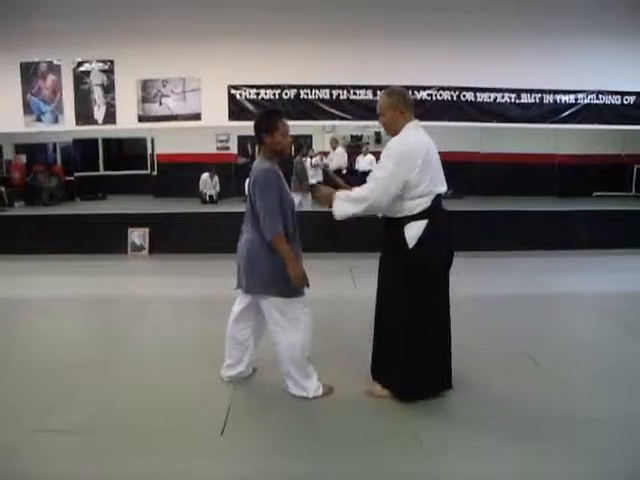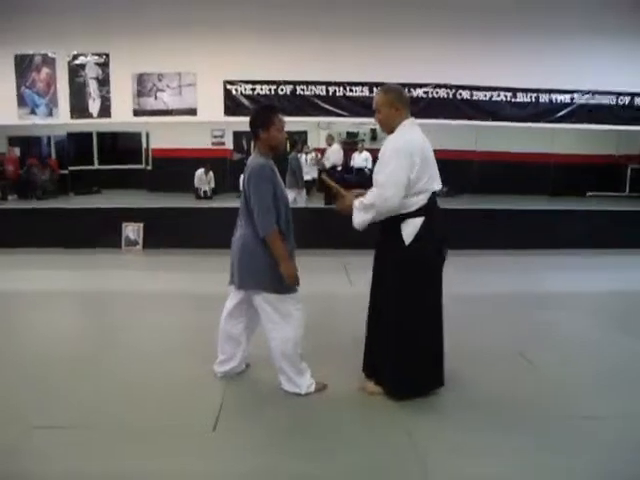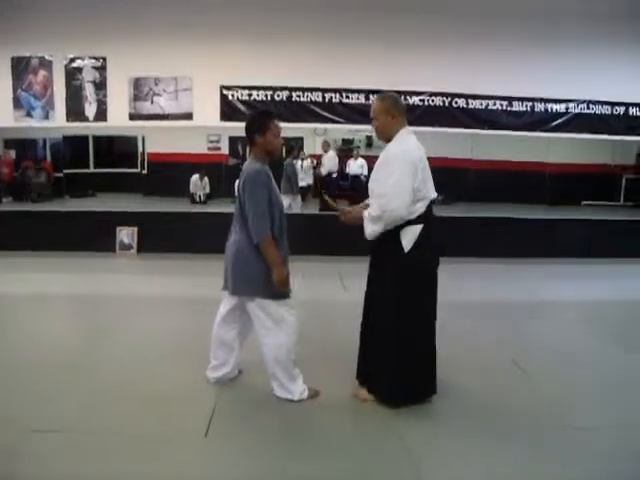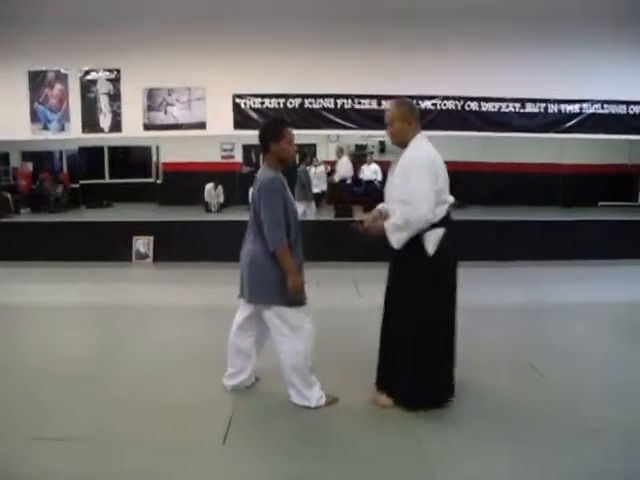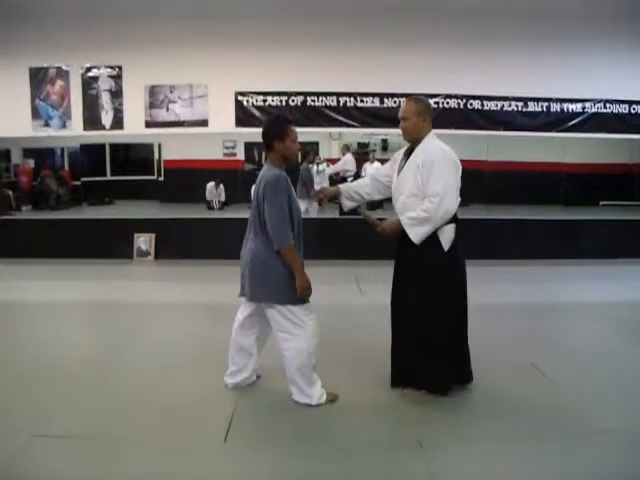
dt=0.1s
person 1, frame 1
left shoulder: (403, 146)
right shoulder: (419, 140)
left elbow: (378, 193)
left wrist: (335, 198)
left hip: (413, 235)
right hip: (427, 231)
left knee: (405, 310)
right knee: (425, 308)
left ankle: (403, 381)
right ankle: (429, 375)
person 1, frame 2
left shoulder: (399, 143)
right shoulder: (413, 137)
left elbow: (388, 198)
left wrist: (355, 205)
right wrist: (364, 198)
left hip: (408, 234)
right hip: (418, 229)
left knee: (399, 307)
right knee: (415, 305)
left ankle: (397, 378)
right ankle: (418, 372)
person 1, frame 3
left shoulder: (398, 152)
right shoulder: (407, 146)
left elbow: (394, 206)
left wrist: (361, 216)
right wrist: (366, 206)
left hip: (406, 241)
right hip: (413, 237)
left knee: (394, 314)
right knee: (408, 312)
left ankle: (390, 386)
right ankle: (412, 380)
person 1, frame 4
left shoulder: (418, 158)
right shoulder: (416, 154)
left elbow: (418, 212)
right elbow: (402, 200)
left wrist: (385, 227)
right wrist: (379, 213)
left hip: (424, 246)
right hip: (420, 243)
left knee: (415, 319)
right knee: (417, 316)
left ankle: (406, 389)
right ankle: (422, 383)
person 1, frame 5
left shoulder: (438, 155)
right shoulder: (408, 154)
left elbow: (441, 205)
right elbow: (379, 183)
left wrist: (402, 223)
right wrist: (340, 191)
left hip: (432, 243)
right hip: (415, 239)
left knee: (430, 312)
right knee: (415, 309)
left ankle: (437, 377)
right ankle: (420, 372)
person 2, frame 1
left shoulder: (264, 169)
right shoulder: (267, 173)
right elbow: (272, 226)
left wrist: (289, 258)
right wrist: (292, 262)
left hip: (254, 257)
right hip: (268, 260)
left knee: (246, 314)
right knee: (294, 321)
left ankle: (235, 368)
right ankle: (305, 385)
person 2, frame 2
left shoulder: (258, 164)
right shoulder: (263, 168)
right elbow: (265, 222)
left wrist: (281, 256)
right wrist: (284, 260)
left hip: (247, 252)
right hip: (262, 256)
left knee: (239, 310)
right knee: (286, 319)
left ankle: (227, 364)
right ankle: (297, 382)
person 2, frame 3
left shoulder: (253, 169)
right shoulder: (258, 173)
right elbow: (259, 228)
left wrist: (274, 262)
right wrist: (277, 266)
left hip: (241, 258)
right hip: (255, 262)
left knee: (232, 316)
right knee: (280, 324)
left ankle: (220, 369)
right ankle: (290, 388)
person 2, frame 4
left shoulder: (265, 177)
right shoulder: (273, 181)
right elbow: (275, 236)
left wrist: (291, 269)
right wrist: (292, 274)
left hip: (255, 266)
right hip: (271, 270)
left knee: (248, 323)
right knee: (296, 331)
left ankle: (237, 377)
right ankle: (307, 394)
person 2, frame 5
left shoulder: (268, 175)
right shoulder: (277, 179)
right elbow: (281, 235)
left wrist: (294, 268)
right wrist: (299, 272)
left hip: (257, 264)
right hip: (273, 268)
left knee: (250, 321)
right knee: (300, 329)
left ankle: (238, 375)
right ankle: (308, 392)
